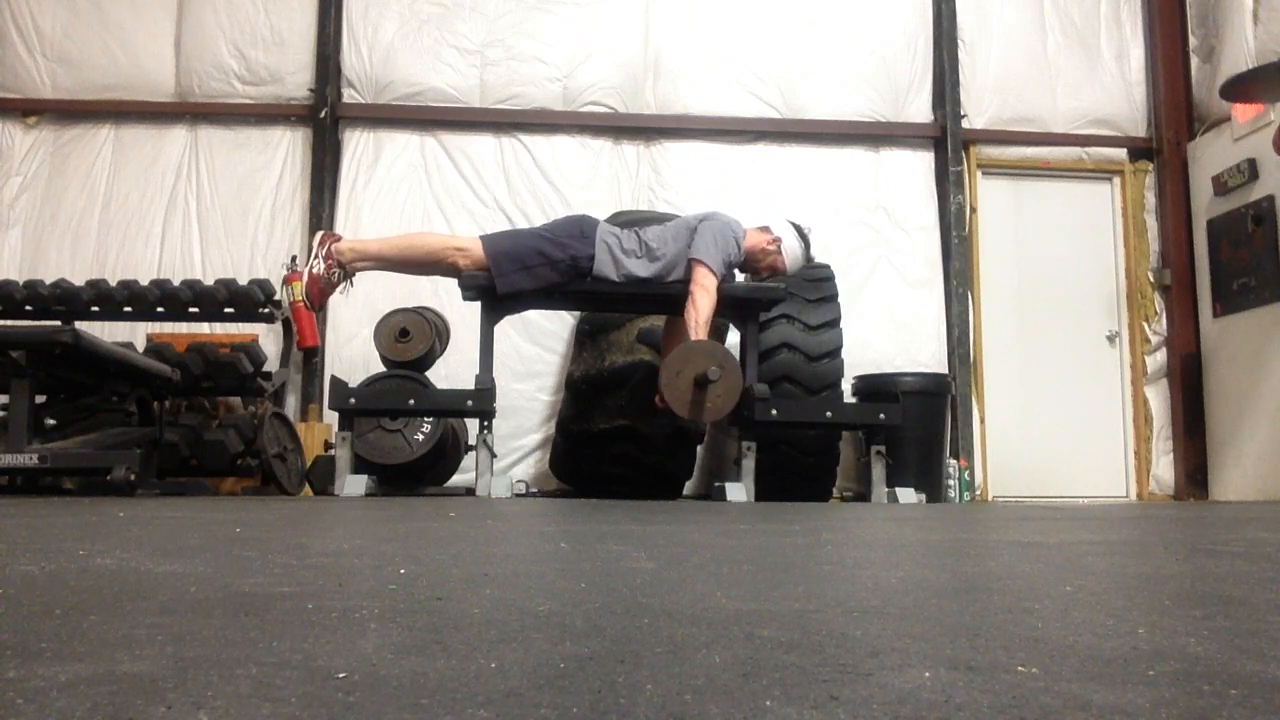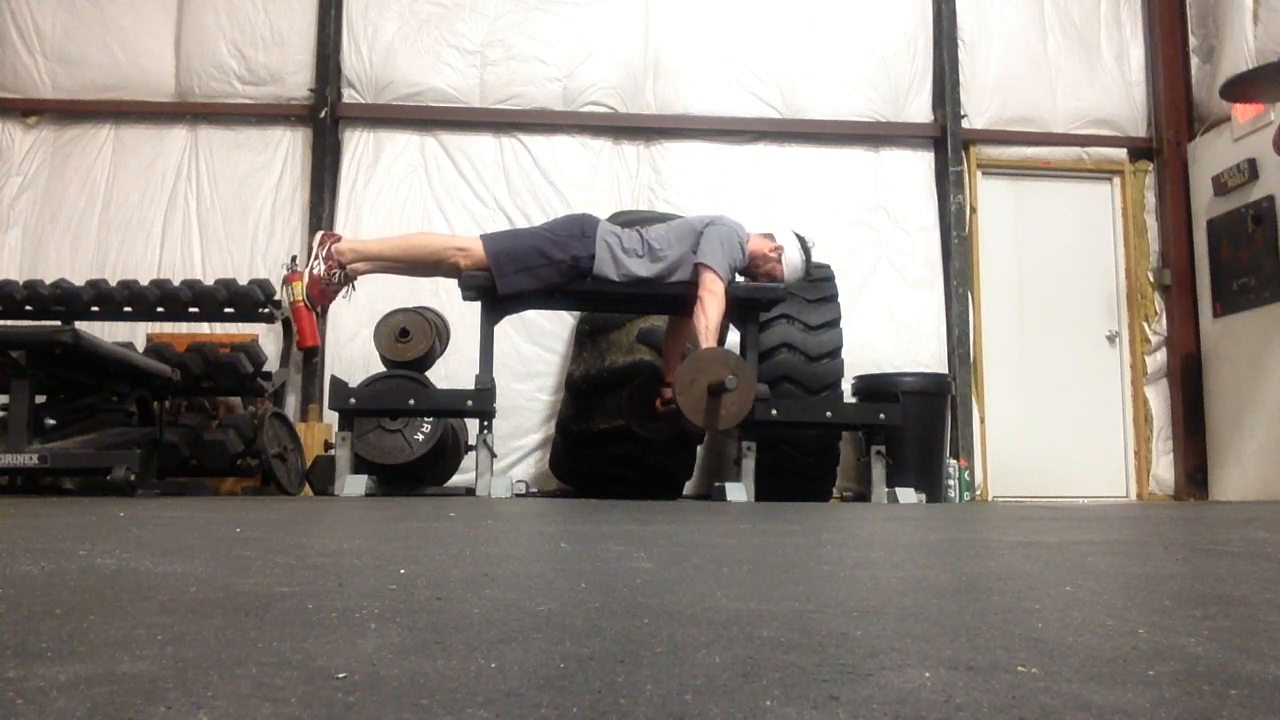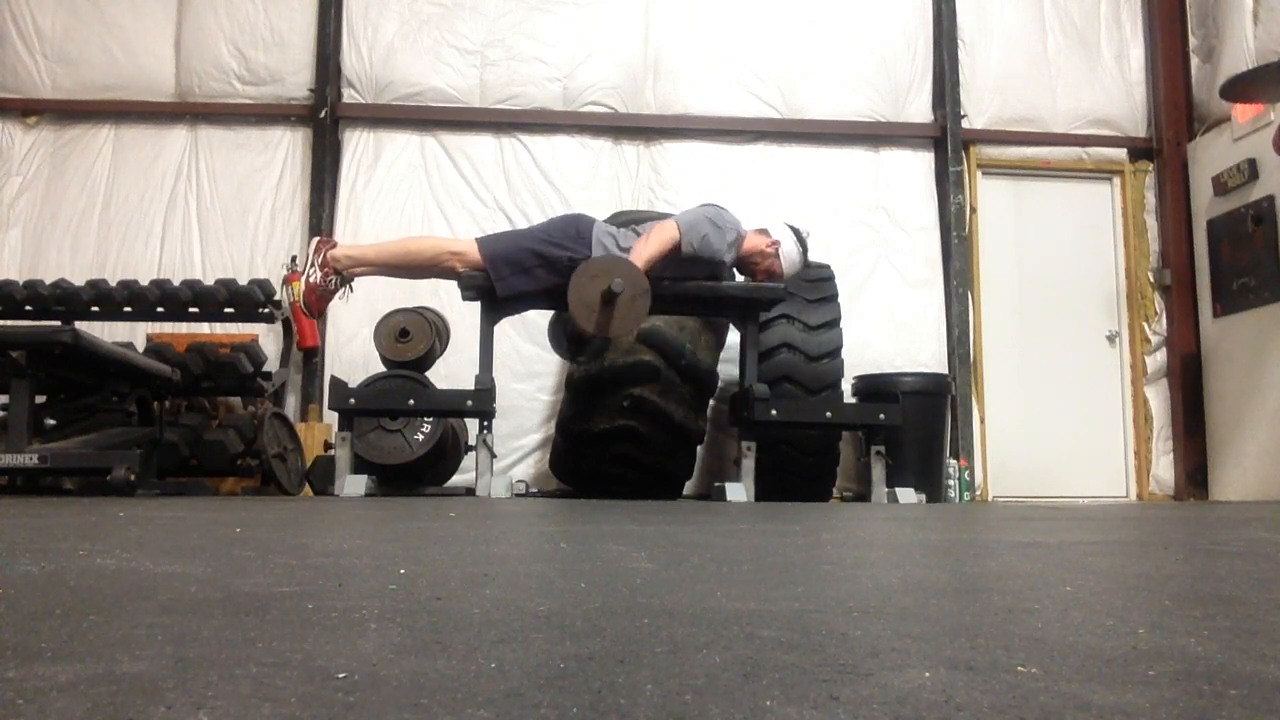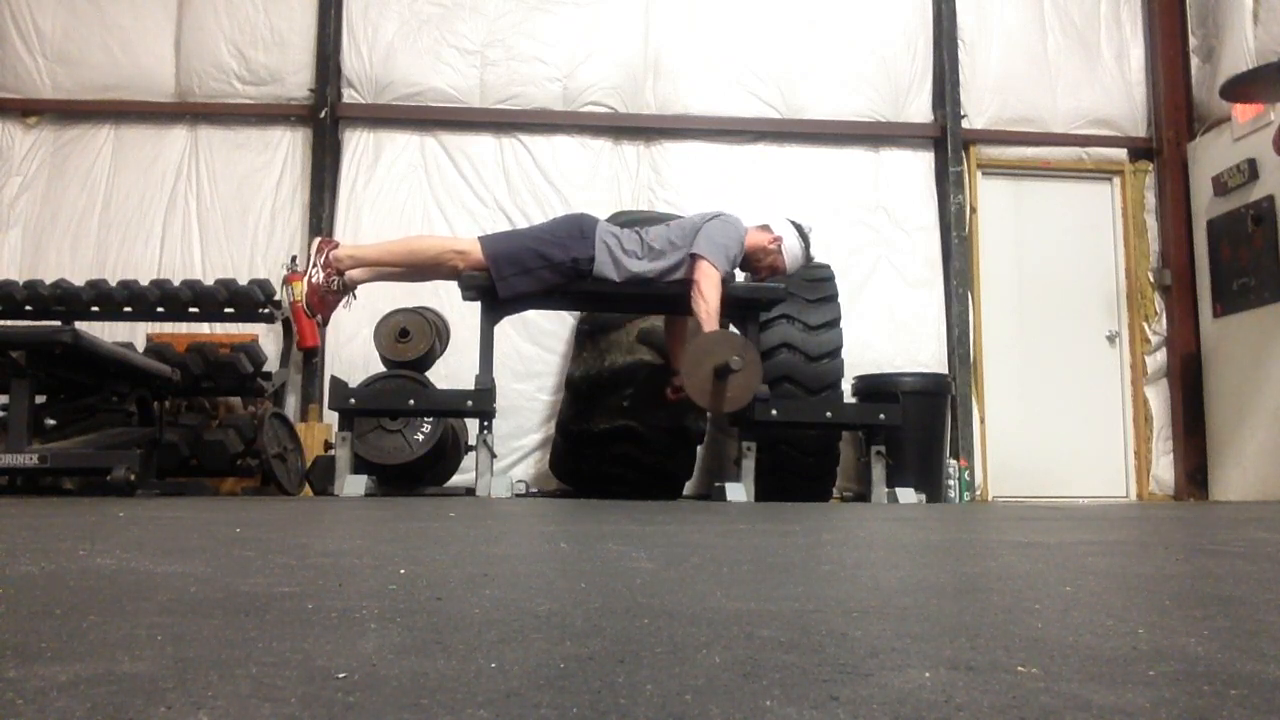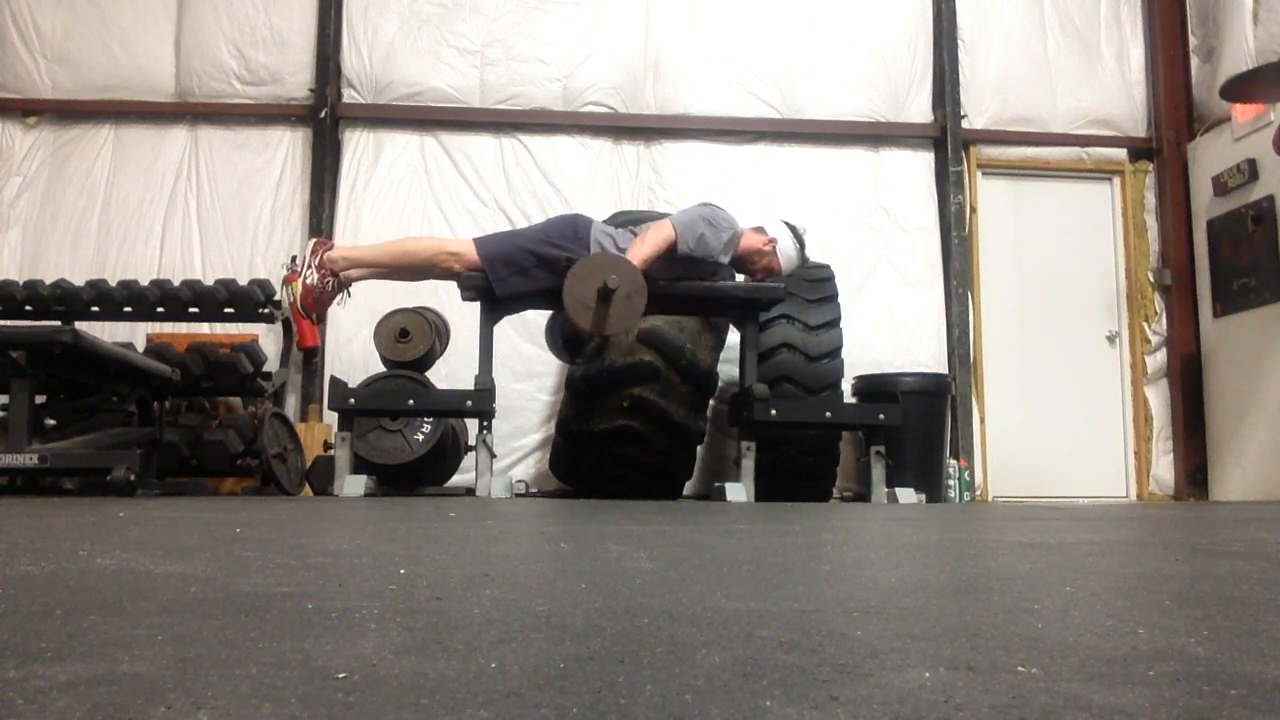
dt=1s
person 1, frame 1
left shoulder: (721, 258)
right shoulder: (723, 228)
left elbow: (678, 314)
right elbow: (699, 292)
left hip: (585, 263)
right hip: (582, 248)
left knee: (462, 261)
right knee: (464, 255)
left ankle: (349, 260)
right ankle: (342, 251)
person 1, frame 2
left shoulder: (720, 259)
right shoulder: (728, 233)
left elbow: (683, 315)
right elbow: (709, 299)
left wrist: (669, 382)
left hip: (585, 257)
right hip: (583, 246)
left knee: (462, 261)
right knee: (464, 254)
left ankle: (349, 266)
right ankle: (342, 251)
person 1, frame 3
left shoulder: (722, 262)
right shoulder: (722, 225)
right elbow: (660, 233)
left hip: (586, 267)
right hip: (580, 247)
left knee: (457, 261)
right knee: (460, 257)
left ankle: (342, 266)
right ankle: (338, 257)
person 1, frame 4
left shoulder: (720, 257)
right shoulder: (729, 229)
left elbow: (677, 306)
right elbow: (702, 283)
left wrist: (680, 371)
left hip: (585, 260)
right hip: (584, 247)
left knee: (460, 265)
right knee: (464, 255)
left ankle: (346, 279)
right ankle: (340, 257)
person 1, frame 5
left shoulder: (720, 262)
right shoulder: (719, 224)
right elbow: (657, 232)
right hip: (578, 246)
left knee: (454, 262)
right knee: (458, 256)
left ankle: (339, 275)
right ankle: (336, 258)
